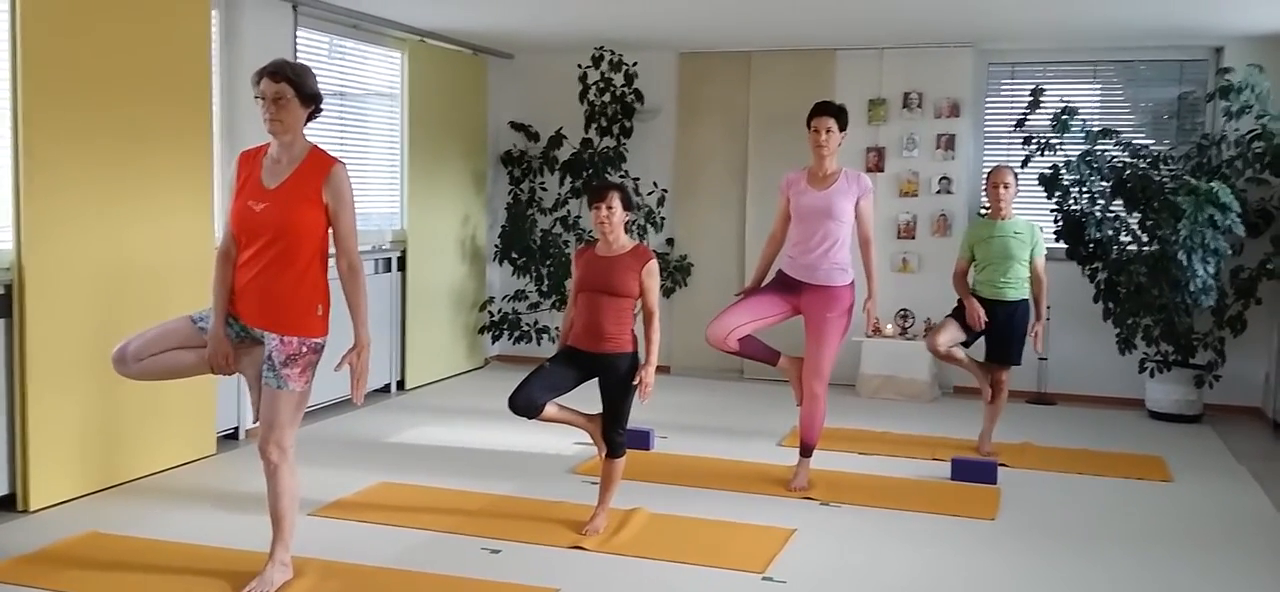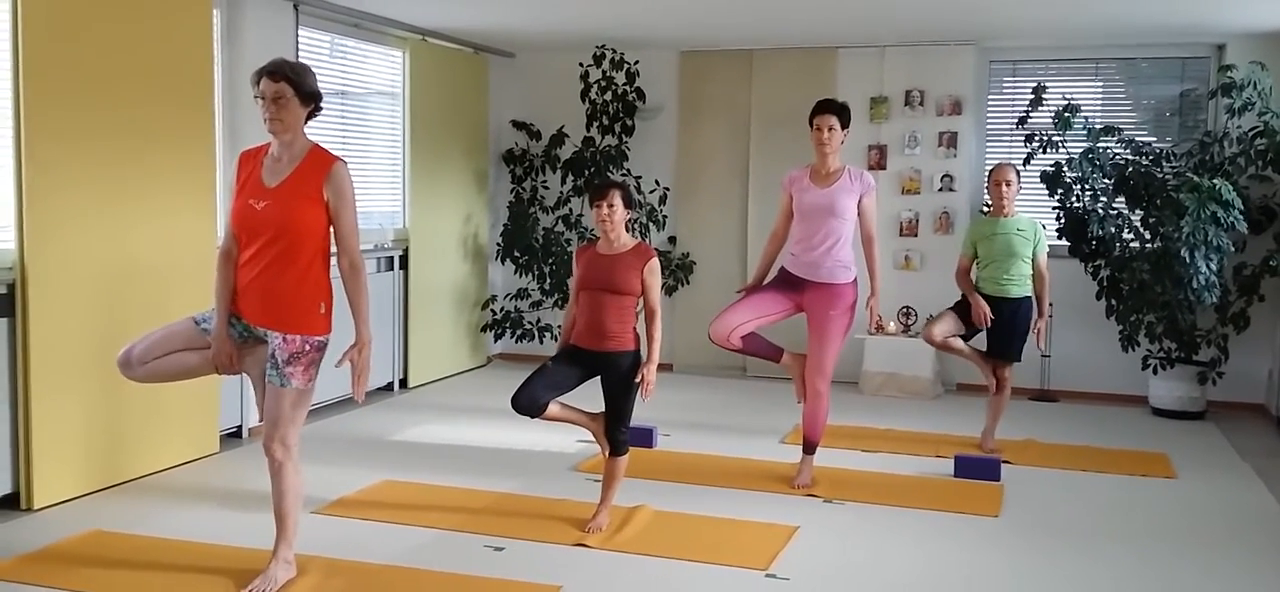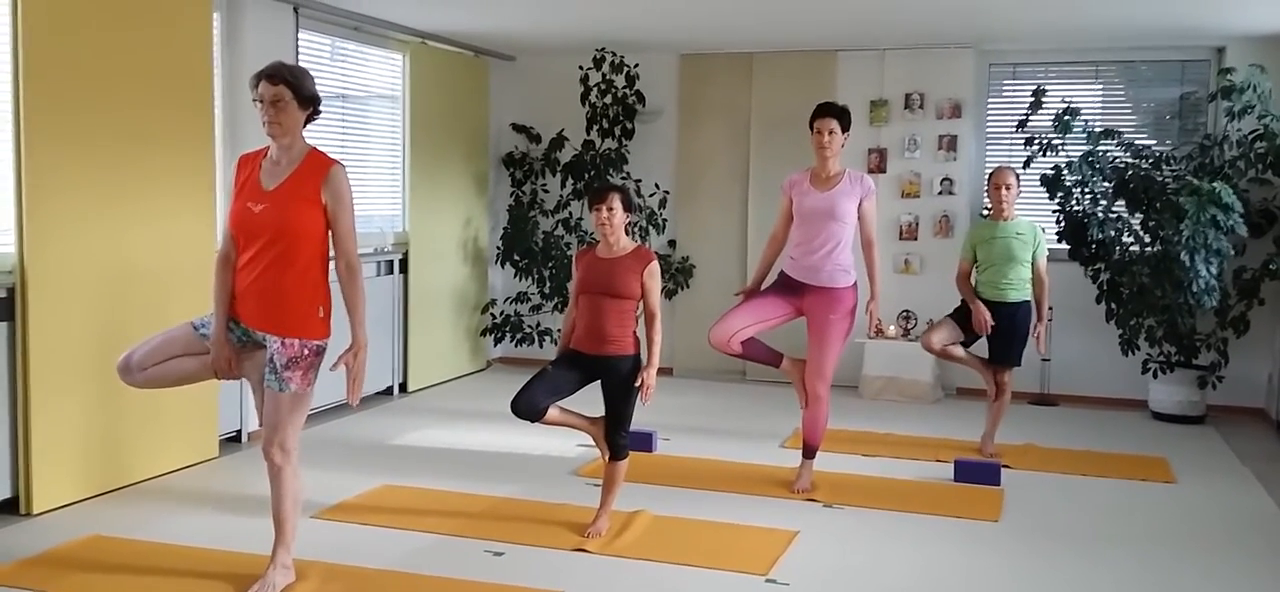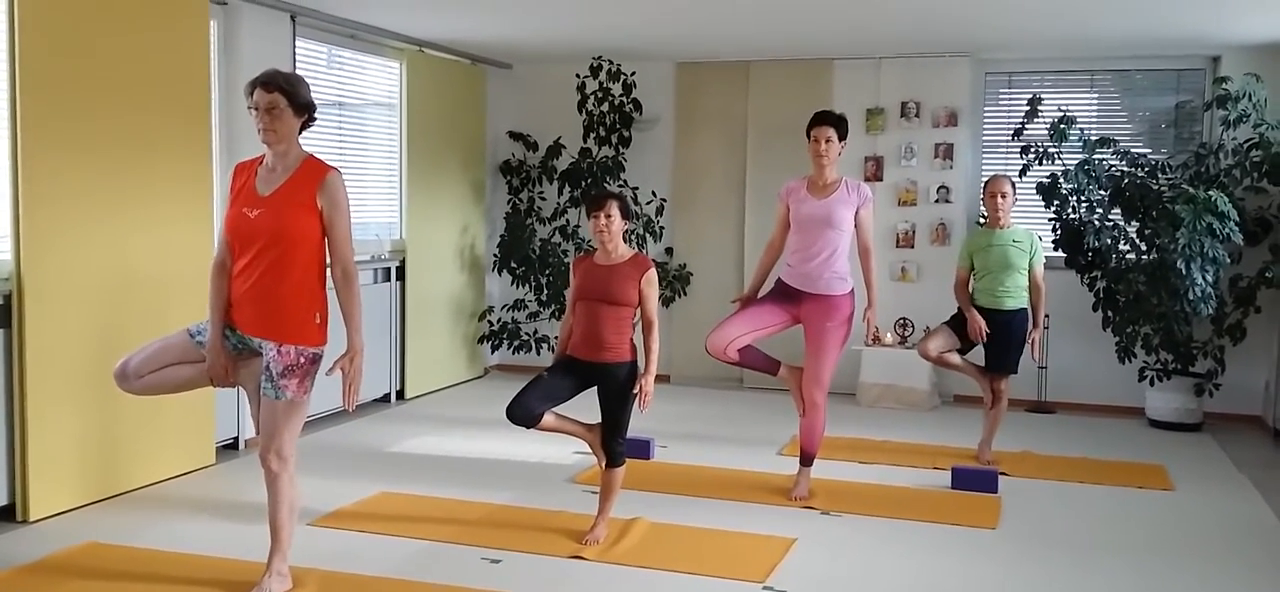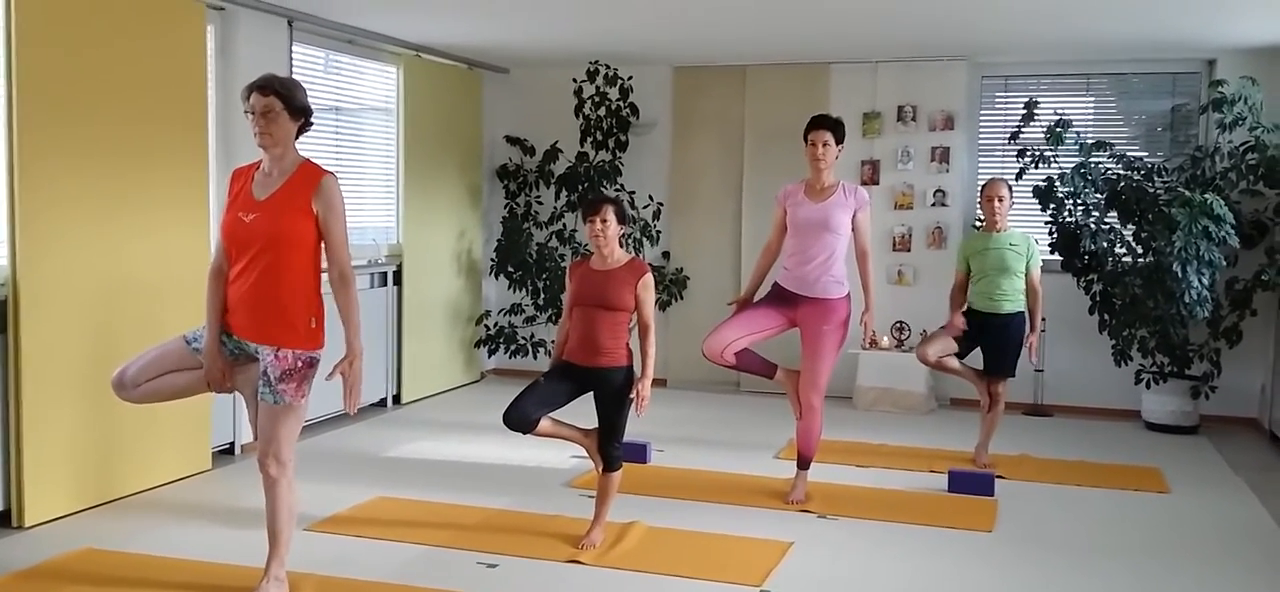
dt=0.2s
person 1, frame 1
left shoulder: (328, 173)
right shoulder: (245, 163)
left elbow: (349, 261)
right elbow: (228, 249)
left wrist: (362, 340)
right wrist: (217, 326)
left hip: (295, 326)
right hip: (240, 315)
left knee: (274, 447)
right knee: (127, 359)
right ankle: (243, 360)
person 1, frame 2
left shoulder: (330, 172)
right shoulder: (246, 163)
left elbow: (351, 259)
right elbow: (229, 249)
left wrist: (363, 337)
right wrist: (220, 327)
left hip: (297, 325)
right hip: (243, 314)
left knee: (278, 444)
right knee: (132, 361)
right ankle: (246, 360)
person 1, frame 3
left shoulder: (328, 174)
right shoulder: (245, 166)
left elbow: (348, 262)
right elbow: (228, 253)
left wrist: (359, 340)
right wrist: (220, 332)
left hip: (296, 328)
right hip: (242, 319)
left knee: (278, 448)
right knee: (132, 367)
right ankle: (246, 363)
person 1, frame 4
left shoulder: (323, 181)
right shoulder: (241, 174)
left elbow: (344, 269)
right elbow: (223, 261)
left wrist: (355, 346)
right wrist: (214, 337)
left hip: (292, 335)
right hip: (237, 326)
left knee: (275, 456)
right knee: (129, 374)
right ankle: (243, 371)
person 1, frame 5
left shoulder: (319, 185)
right shoulder: (238, 179)
left elbow: (341, 273)
right elbow: (220, 266)
left wrist: (354, 350)
right wrist: (211, 342)
left hip: (289, 340)
right hip: (234, 332)
left knee: (274, 460)
right knee: (127, 383)
right ankle: (239, 379)
person 2, frame 1
left shoulder: (858, 183)
right shoulder: (792, 182)
left elbow: (866, 240)
right elbow: (777, 236)
left wrist: (872, 294)
right wrist: (755, 282)
left hip: (833, 290)
right hip: (788, 282)
left knee: (815, 384)
right knee: (719, 332)
left ankle: (803, 464)
right ankle: (788, 364)
person 2, frame 2
left shoulder: (860, 181)
right shoulder: (794, 179)
left elbow: (869, 237)
right elbow: (779, 233)
left wrist: (875, 291)
right wrist: (757, 279)
left hip: (836, 287)
right hip: (791, 280)
left knee: (818, 381)
right knee: (721, 330)
left ankle: (807, 461)
right ankle: (791, 361)
person 2, frame 3
left shoulder: (861, 185)
right shoulder: (794, 183)
left elbow: (869, 242)
right elbow: (778, 237)
left wrist: (875, 295)
right wrist: (755, 283)
left hip: (836, 292)
right hip: (790, 284)
left knee: (818, 386)
right knee: (721, 336)
left ankle: (806, 466)
right ankle: (790, 366)
person 2, frame 4
left shoulder: (857, 193)
right shoulder: (791, 191)
left elbow: (866, 249)
right elbow: (775, 244)
left wrist: (872, 303)
right wrist: (752, 290)
left hip: (833, 299)
right hip: (788, 291)
left knee: (815, 393)
right knee: (718, 343)
left ankle: (804, 473)
right ankle: (788, 373)
person 2, frame 5
left shoulder: (855, 196)
right shoulder: (789, 194)
left elbow: (863, 253)
right elbow: (772, 247)
left wrist: (870, 306)
right wrist: (748, 293)
left hip: (829, 302)
right hip: (784, 295)
left knee: (812, 397)
right knee: (715, 347)
left ankle: (801, 477)
right ankle: (785, 377)
person 3, frame 1
left shoulder: (643, 259)
right shoulder: (582, 256)
left elbow: (652, 315)
right elbow: (572, 308)
left wrist: (650, 364)
right wrist: (558, 352)
left hip: (619, 357)
right hip: (578, 352)
left knee: (614, 435)
right knee: (522, 401)
left ankle: (602, 511)
right ankle: (589, 423)
person 3, frame 2
left shoulder: (645, 257)
right shoulder: (583, 254)
left elbow: (653, 313)
right elbow: (573, 307)
left wrist: (652, 362)
right wrist: (559, 352)
left hip: (622, 355)
right hip: (580, 350)
left knee: (618, 432)
right knee: (524, 401)
left ankle: (604, 509)
right ankle: (592, 422)
person 3, frame 3
left shoulder: (644, 260)
right shoulder: (582, 258)
left elbow: (653, 316)
right elbow: (572, 310)
left wrist: (652, 365)
right wrist: (559, 356)
left hip: (622, 359)
right hip: (580, 355)
left knee: (617, 437)
right knee: (524, 405)
left ankle: (604, 514)
right ankle: (592, 426)
person 3, frame 4
left shoulder: (642, 268)
right shoulder: (580, 265)
left elbow: (651, 324)
right elbow: (570, 317)
left wrist: (650, 373)
right wrist: (556, 362)
left hip: (619, 366)
right hip: (577, 361)
left knee: (614, 444)
right knee: (520, 411)
left ankle: (602, 521)
right ankle: (589, 433)
person 3, frame 5
left shoulder: (639, 272)
right shoulder: (576, 270)
left elbow: (647, 328)
right elbow: (566, 322)
left wrist: (646, 377)
right wrist: (552, 368)
left hip: (615, 371)
right hip: (573, 367)
left knee: (611, 448)
right knee: (516, 417)
left ankle: (598, 525)
right ankle: (586, 438)
person 4, frame 1
left shoulder: (1031, 231)
right shoulder: (974, 230)
left elbow: (1039, 278)
right elbow: (959, 274)
left wrist: (1040, 318)
right wrist: (969, 301)
left hip: (1014, 307)
right hip: (979, 303)
left knee: (1001, 377)
right knee: (935, 342)
left ankle: (986, 436)
right ankle: (978, 371)
person 4, frame 2
left shoulder: (1033, 228)
right shoulder: (977, 228)
left elbow: (1041, 275)
right elbow: (962, 271)
left wrist: (1042, 315)
right wrist: (975, 299)
left hip: (1017, 304)
right hip: (981, 300)
left knee: (1004, 373)
right knee: (932, 332)
left ankle: (989, 433)
right ankle: (981, 360)
person 4, frame 3
left shoulder: (1033, 232)
right shoulder: (976, 231)
left elbow: (1040, 279)
right elbow: (963, 276)
left wrist: (1041, 319)
right wrist: (975, 305)
left hip: (1016, 309)
right hip: (981, 306)
left knee: (1003, 378)
right knee: (931, 341)
left ankle: (988, 438)
right ankle: (982, 366)
person 4, frame 4
left shoulder: (1029, 239)
right shoulder: (973, 239)
left elbow: (1037, 286)
right elbow: (961, 284)
left wrist: (1037, 326)
right wrist: (970, 312)
left hip: (1013, 316)
right hip: (977, 312)
left knee: (1000, 386)
right knee: (928, 348)
left ankle: (985, 445)
right ankle: (978, 374)
person 4, frame 5
left shoulder: (1026, 243)
right shoulder: (969, 243)
left elbow: (1034, 290)
right elbow: (960, 286)
left wrist: (1034, 330)
right wrist: (955, 313)
left hip: (1010, 320)
right hip: (974, 316)
left knee: (997, 389)
right knee: (926, 353)
left ankle: (982, 448)
right ankle: (976, 377)
